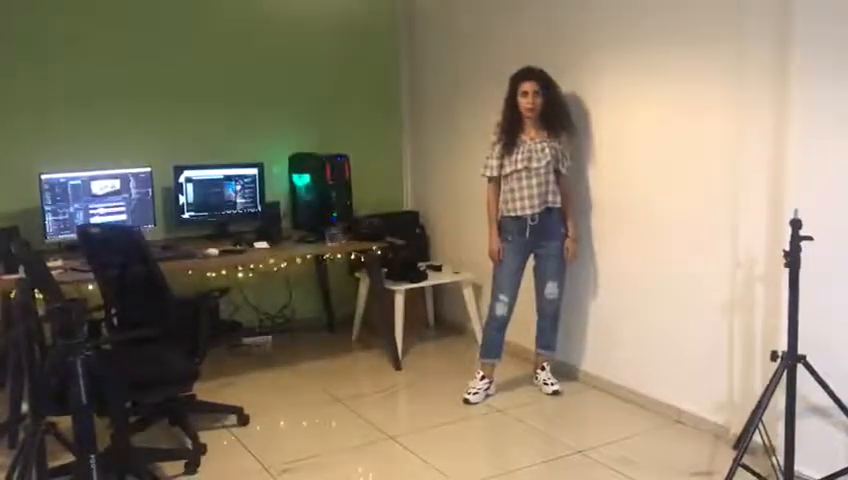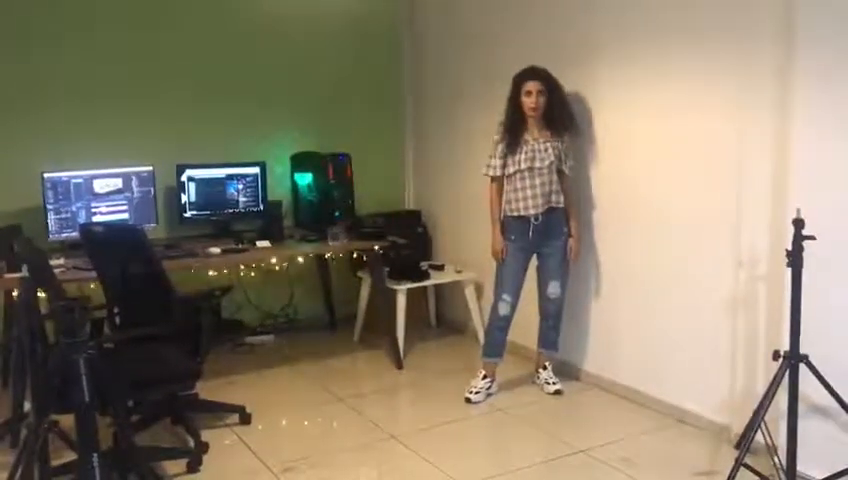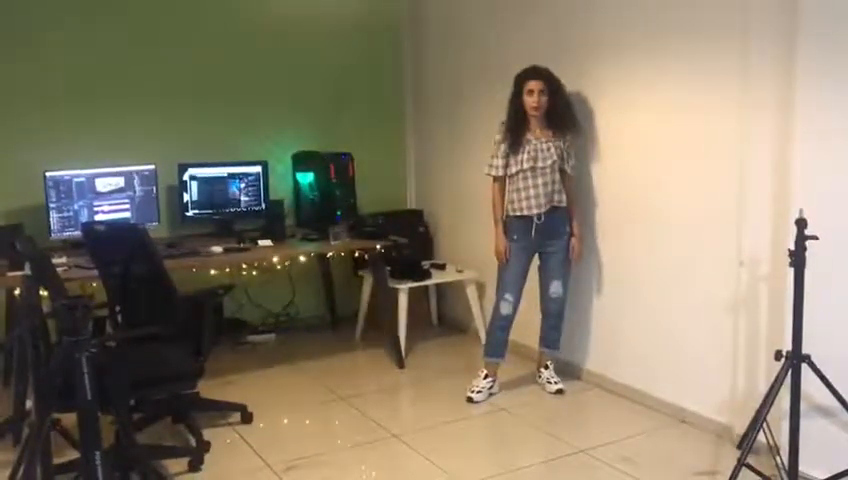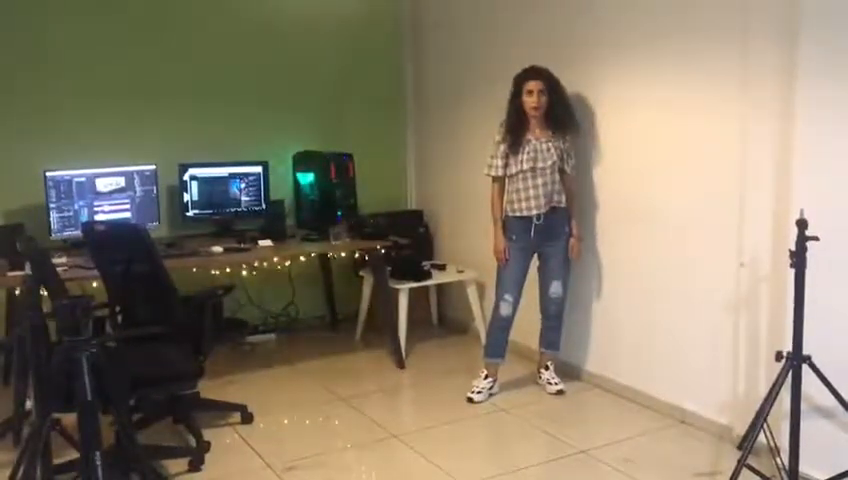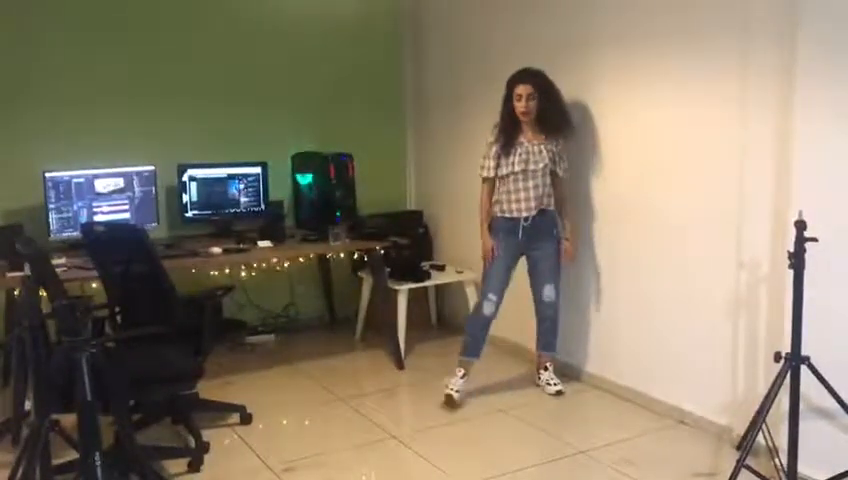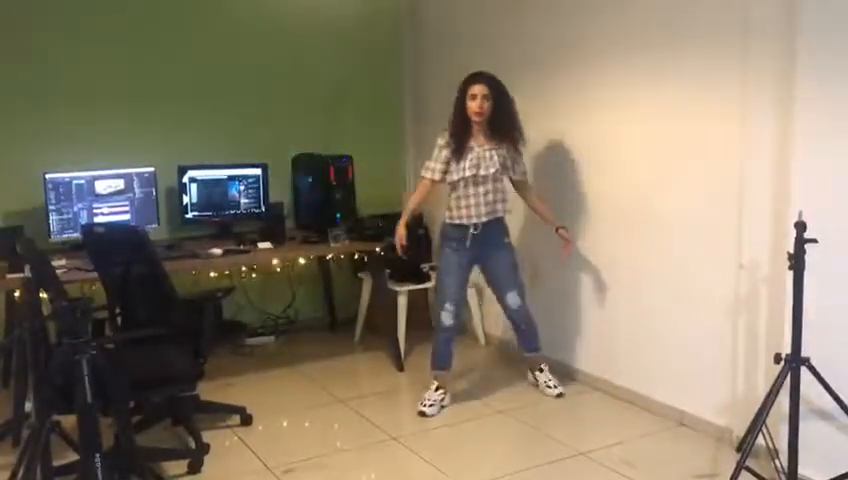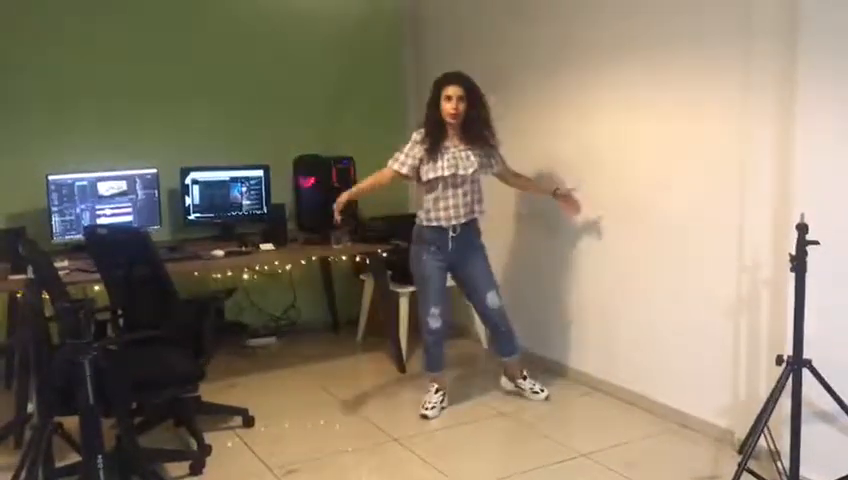
dt=0.4s
person 1, frame 1
left shoulder: (556, 139)
right shoulder: (503, 139)
left elbow: (563, 188)
right elbow: (493, 188)
left wrist: (571, 232)
right wrist: (493, 234)
left hip: (550, 228)
right hip: (514, 228)
left knee: (550, 301)
right knee: (501, 304)
left ankle: (542, 368)
right ankle: (485, 376)
person 1, frame 2
left shoulder: (559, 138)
right shoulder: (506, 138)
left elbow: (566, 186)
right elbow: (495, 187)
left wrist: (574, 230)
right wrist: (496, 232)
left hip: (553, 227)
right hip: (517, 228)
left knee: (552, 301)
right knee: (504, 303)
left ankle: (544, 368)
right ankle: (487, 375)
person 1, frame 3
left shoulder: (561, 138)
right shoulder: (508, 138)
left elbow: (568, 185)
right elbow: (497, 187)
left wrist: (576, 229)
right wrist: (499, 233)
left hip: (556, 226)
right hip: (519, 227)
left knee: (554, 300)
right knee: (506, 302)
left ankle: (545, 367)
right ankle: (489, 375)
person 1, frame 4
left shoulder: (561, 138)
right shoulder: (508, 138)
left elbow: (568, 185)
right elbow: (497, 187)
left wrist: (575, 230)
right wrist: (498, 233)
left hip: (555, 227)
right hip: (518, 227)
left knee: (554, 301)
right knee: (506, 303)
left ankle: (546, 368)
right ankle: (489, 375)
person 1, frame 5
left shoulder: (554, 140)
right shoulder: (500, 139)
left elbow: (559, 188)
right elbow: (488, 187)
left wrist: (567, 231)
right wrist: (485, 233)
left hip: (543, 229)
right hip: (506, 229)
left knee: (549, 303)
right knee: (487, 303)
left ankle: (545, 368)
right ankle: (462, 373)
person 1, frame 6
left shoulder: (506, 146)
right shoulder: (449, 143)
left elbow: (525, 190)
right elbow: (427, 183)
left wrist: (556, 225)
right wrist: (403, 220)
left hip: (493, 235)
right hip: (455, 237)
left knee: (516, 307)
right knee: (447, 314)
left ankle: (537, 369)
right ankle: (439, 387)
person 1, frame 7
left shoulder: (481, 144)
right shoulder: (423, 141)
left elbow: (509, 175)
right elbow: (389, 173)
left wrist: (554, 192)
right wrist: (351, 193)
left hip: (468, 238)
right hip: (431, 239)
left knee: (494, 308)
right knee: (433, 317)
left ankle: (515, 375)
right ankle: (437, 388)
